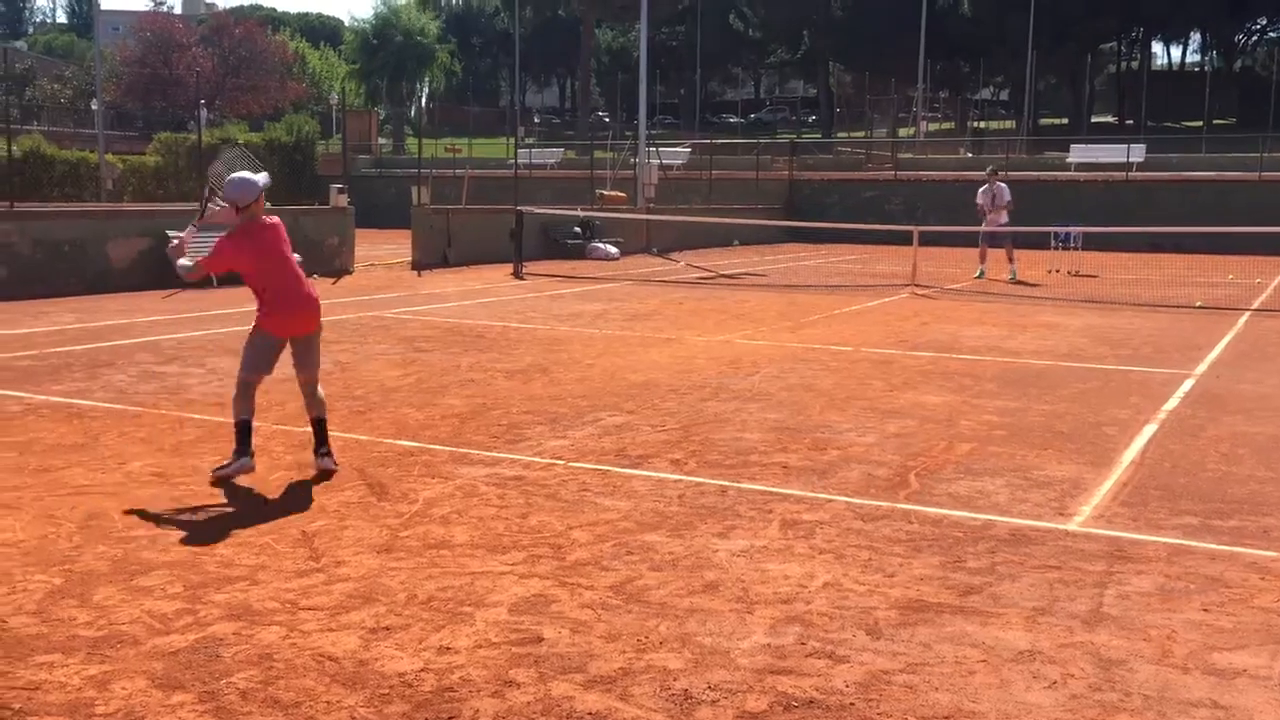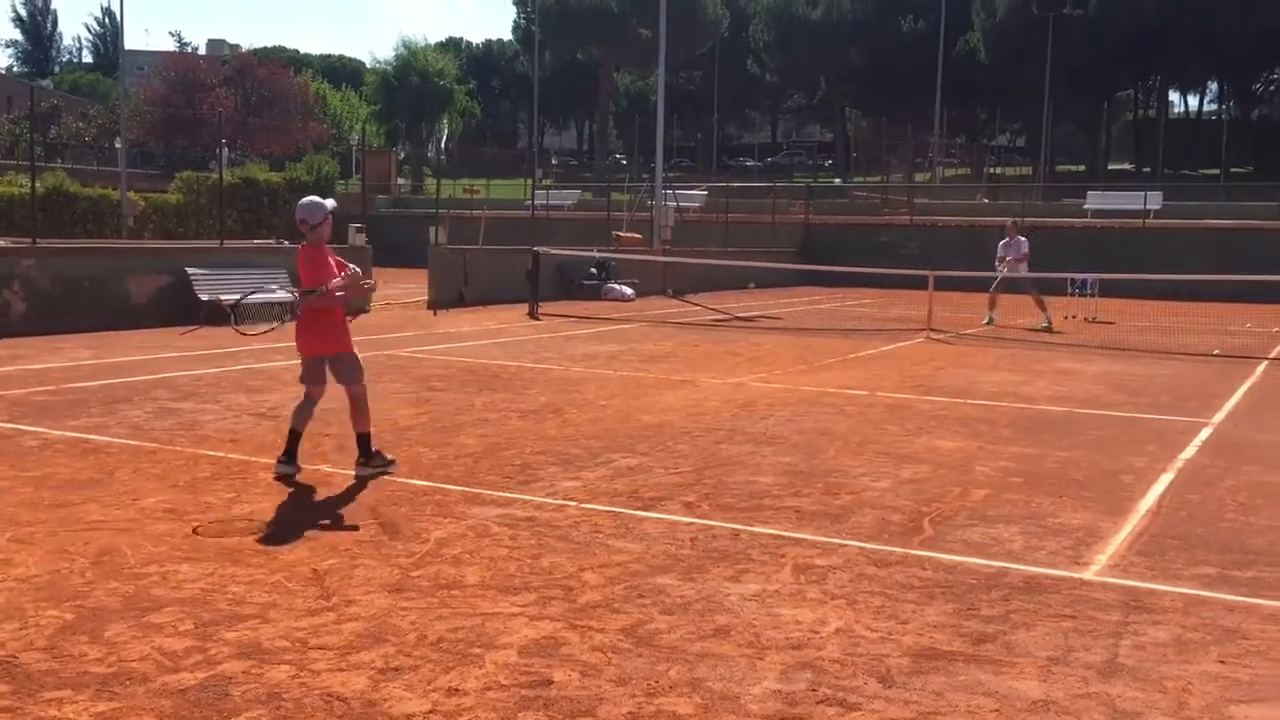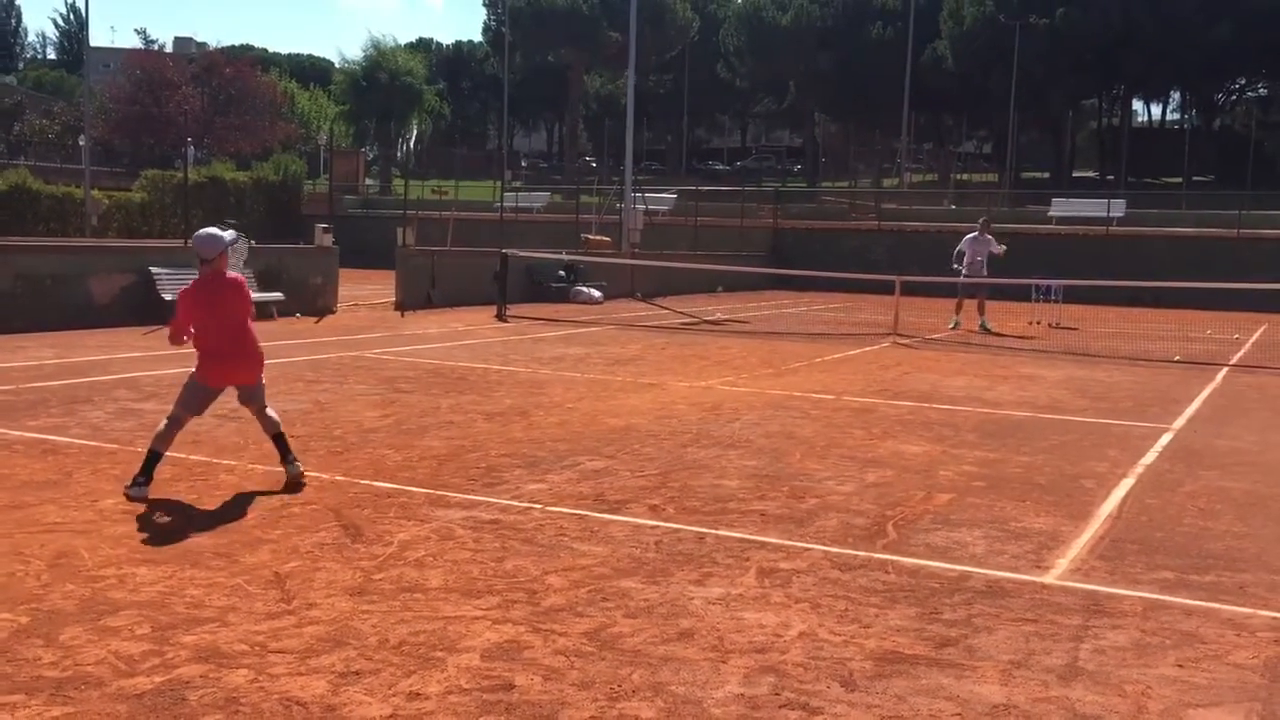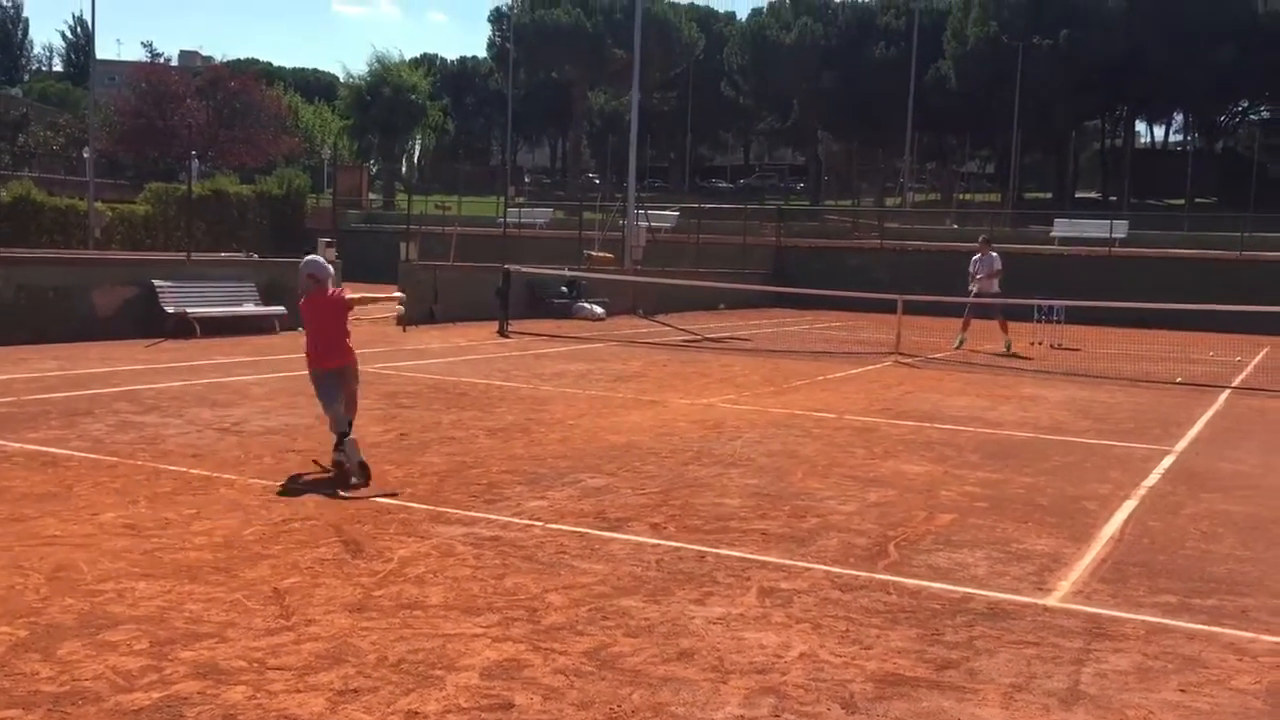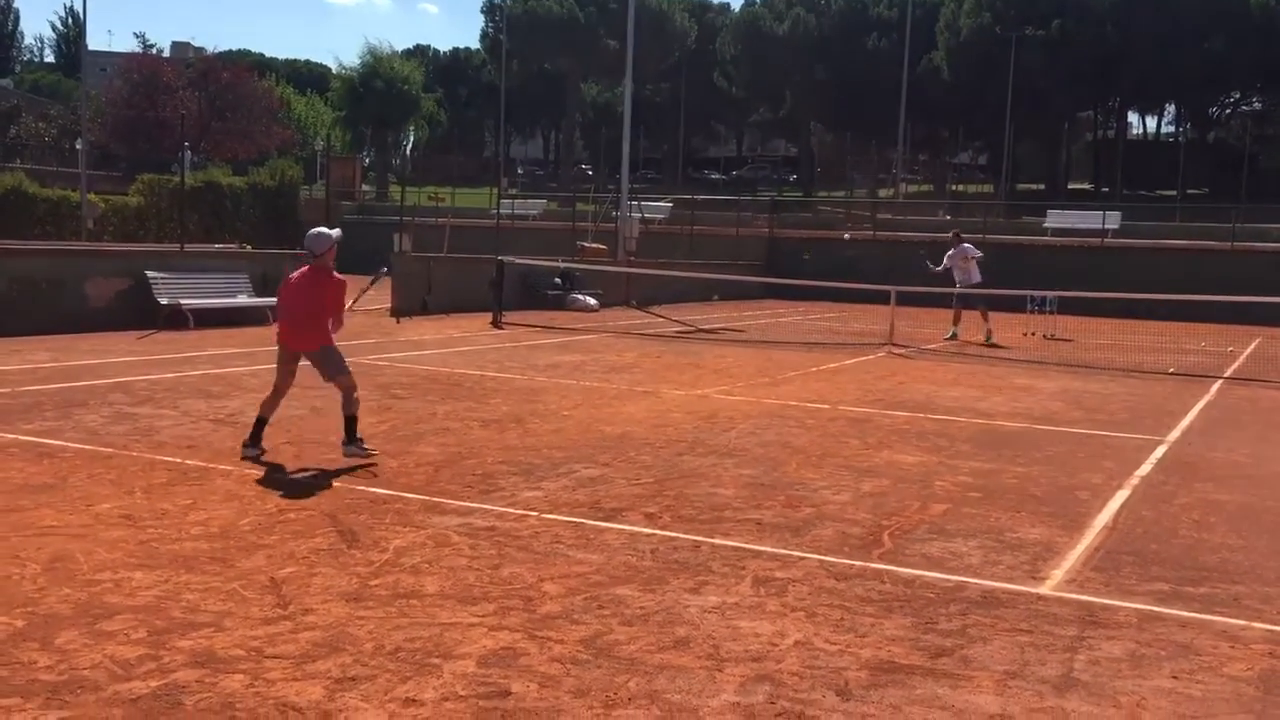
dt=1s
person 1, frame 1
left shoulder: (230, 243)
right shoulder: (275, 226)
left elbow: (192, 273)
left wrist: (177, 256)
right wrist: (231, 219)
left hip: (274, 318)
right hip: (307, 310)
left knee: (246, 385)
right knee: (309, 383)
left ankle: (243, 452)
right ankle: (322, 449)
person 1, frame 2
left shoulder: (311, 251)
right shoulder: (318, 255)
left elbow: (347, 272)
right elbow: (310, 300)
left wrist: (352, 282)
right wrist: (350, 291)
left hip: (308, 337)
right hip: (333, 337)
left knee: (312, 394)
right knee: (357, 393)
left ankle: (289, 457)
right ankle: (366, 457)
person 1, frame 3
left shoulder: (187, 295)
right shoulder: (238, 283)
left elbow: (176, 339)
left wrist: (191, 334)
left hip: (212, 367)
right hip: (250, 363)
left knee: (175, 420)
right knee: (260, 410)
left ankle: (142, 480)
right ankle: (290, 463)
person 1, frame 4
left shoulder: (304, 305)
right shoulder: (337, 296)
right elbow: (352, 300)
right wrist: (389, 297)
left hip: (318, 363)
right hip: (343, 357)
left knee: (335, 412)
right knee: (349, 399)
left ankle: (345, 442)
right ankle: (342, 450)
person 1, frame 5
left shoulder: (294, 277)
right shoulder: (336, 282)
left elbow: (280, 310)
right elbow: (337, 322)
right wrist: (331, 329)
left hip: (287, 337)
right hip: (316, 340)
left knee: (280, 388)
right knee: (349, 387)
left ankle: (253, 441)
right ankle: (351, 441)
